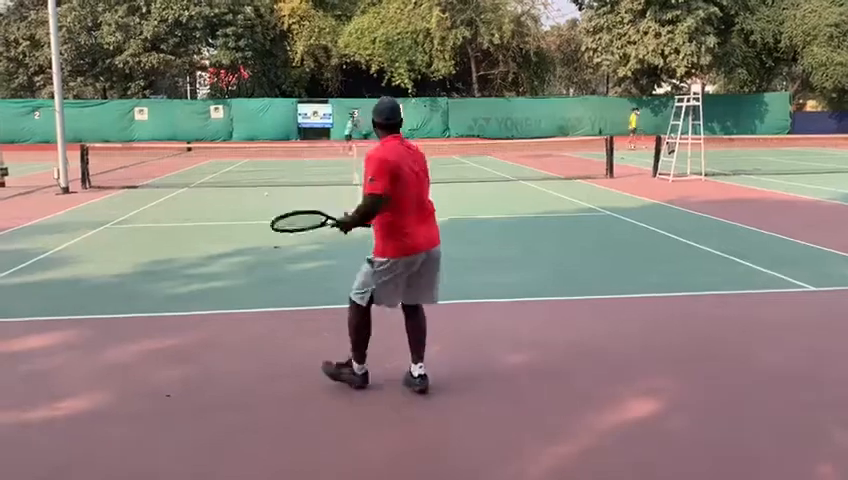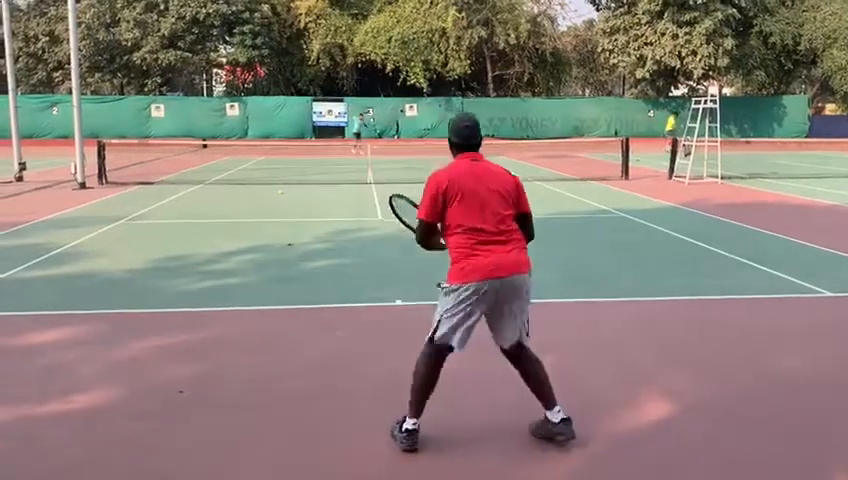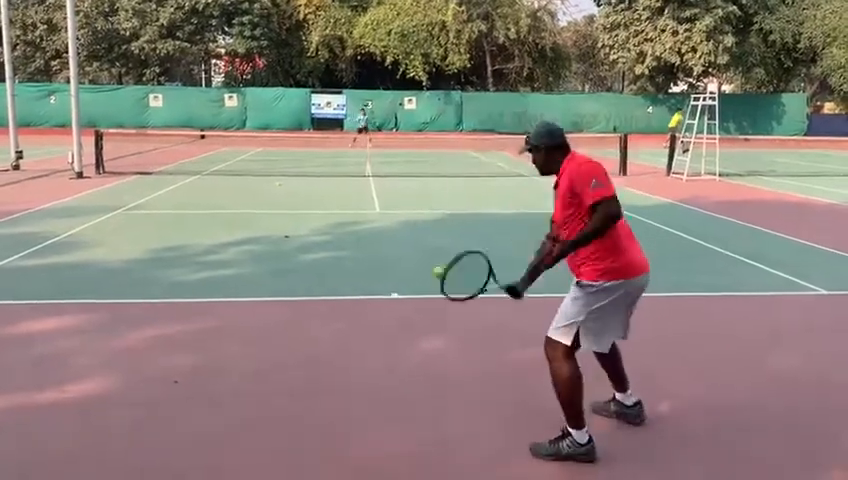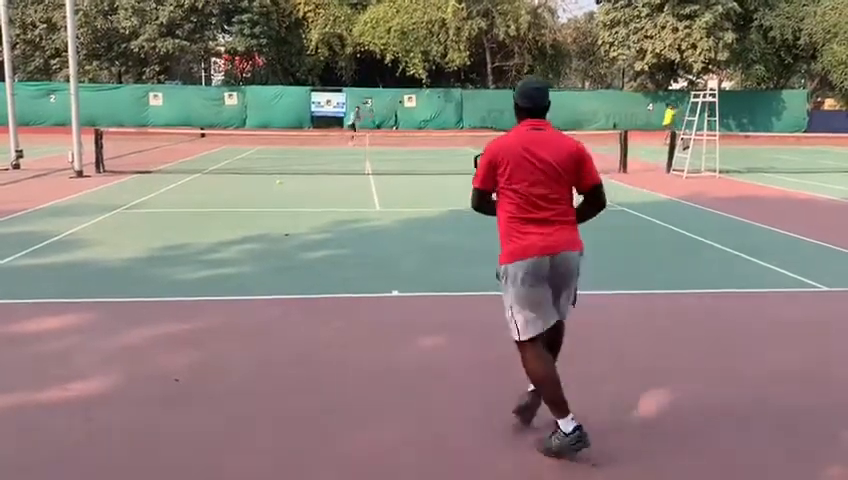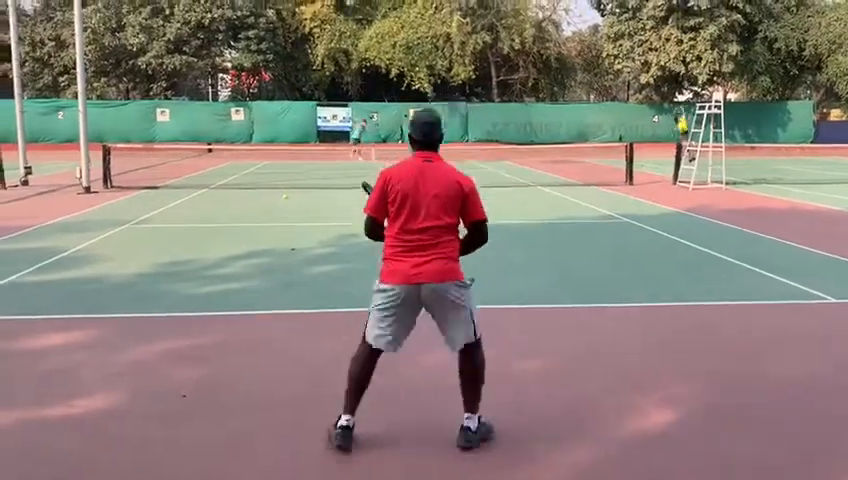
dt=1s
person 1, frame 1
left shoulder: (378, 156)
right shoulder: (417, 153)
left elbow: (372, 205)
left wrist: (350, 221)
right wrist: (364, 217)
left hip: (396, 250)
right hip: (429, 244)
left knee: (359, 304)
right knee: (413, 306)
left ankle: (357, 369)
right ankle: (418, 372)
person 1, frame 2
left shoulder: (440, 179)
right shoulder: (507, 177)
left elbow: (423, 238)
right elbow: (528, 232)
left wrist: (443, 240)
left hip: (470, 277)
right hip: (516, 272)
left knee: (435, 350)
right knee: (517, 349)
left ankle: (409, 427)
right ankle: (557, 419)
person 1, frame 3
left shoulder: (584, 169)
right shoulder: (562, 180)
left elbow: (610, 213)
right elbow: (554, 240)
left wrist: (569, 246)
right wrist: (527, 278)
left hip: (607, 275)
right hip: (626, 271)
left knee: (557, 348)
right knee: (596, 334)
left ankle: (578, 439)
right ankle: (627, 403)
person 1, frame 4
left shoulder: (497, 148)
right shoulder: (572, 147)
left elbow: (479, 203)
right elbow: (597, 201)
left hip: (522, 255)
right hip: (566, 249)
left knee: (531, 342)
right knee: (553, 321)
left ankle: (568, 427)
right ankle: (538, 391)
person 1, frame 5
left shoulder: (390, 176)
right shoulder: (461, 181)
left elbow: (371, 230)
right elbow: (479, 235)
left hip: (397, 279)
right hip: (445, 278)
left knee: (369, 348)
right knee: (470, 345)
left ankle: (345, 425)
right ankle: (471, 424)
